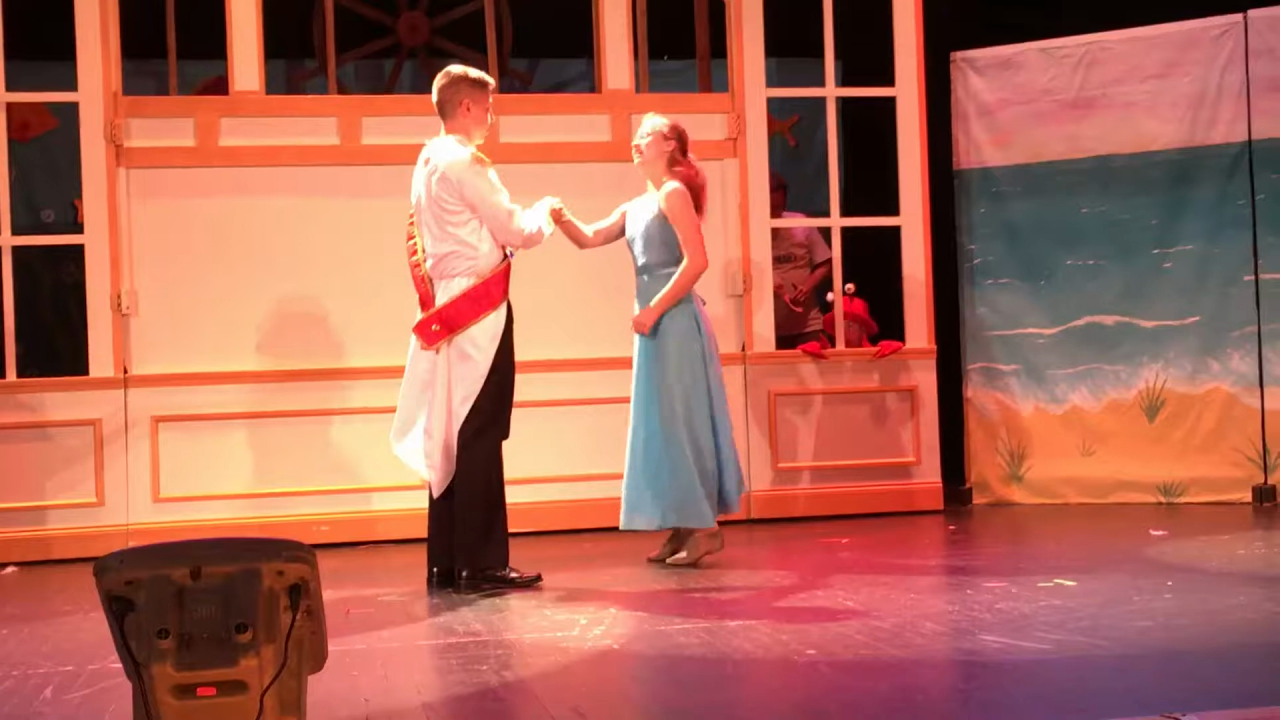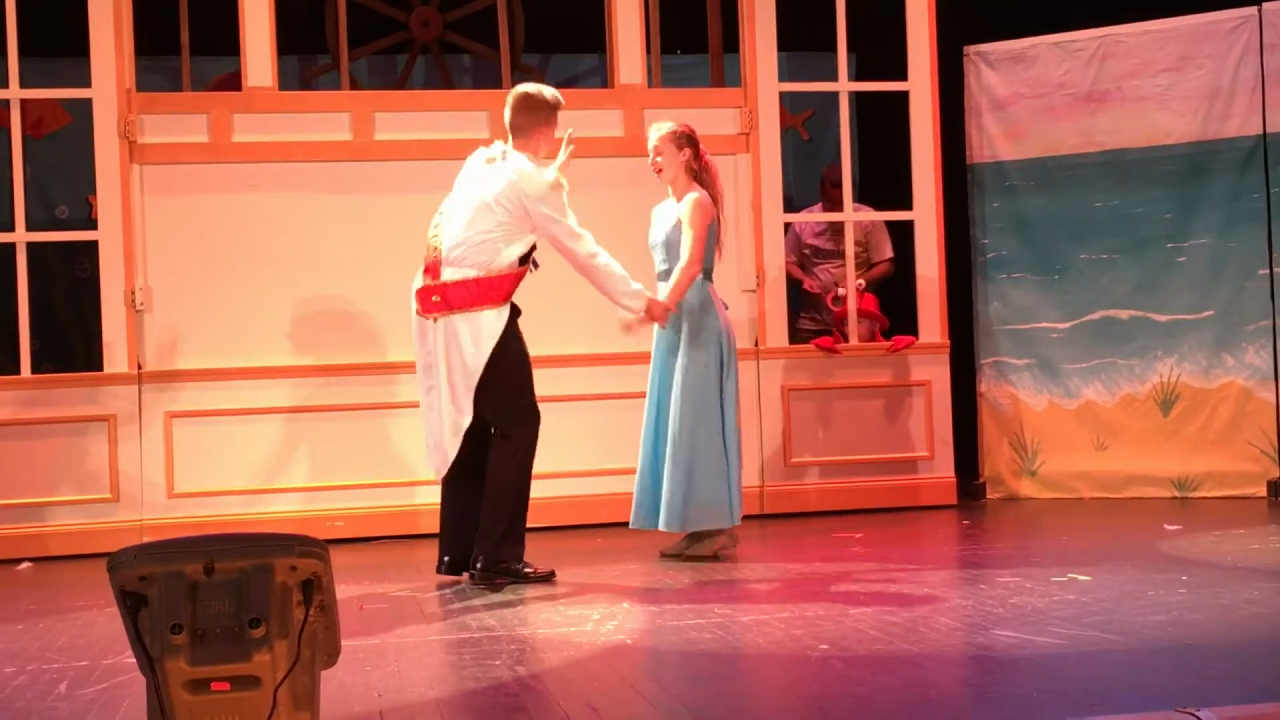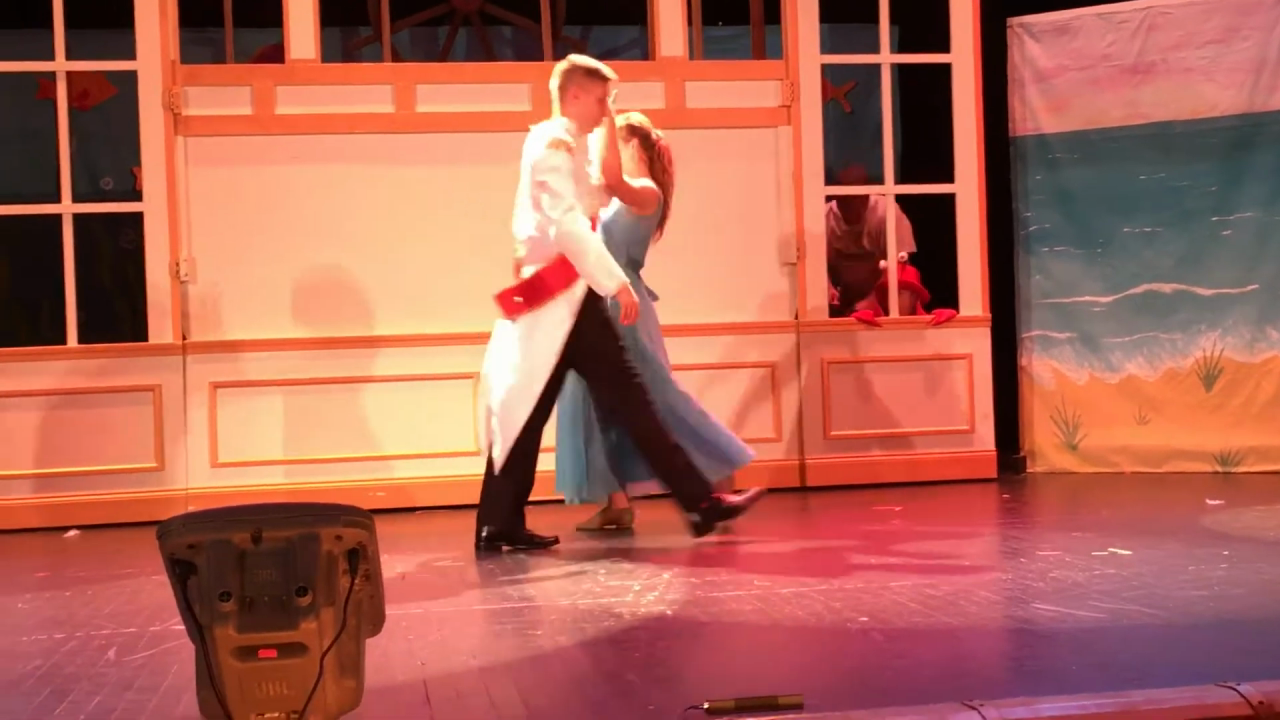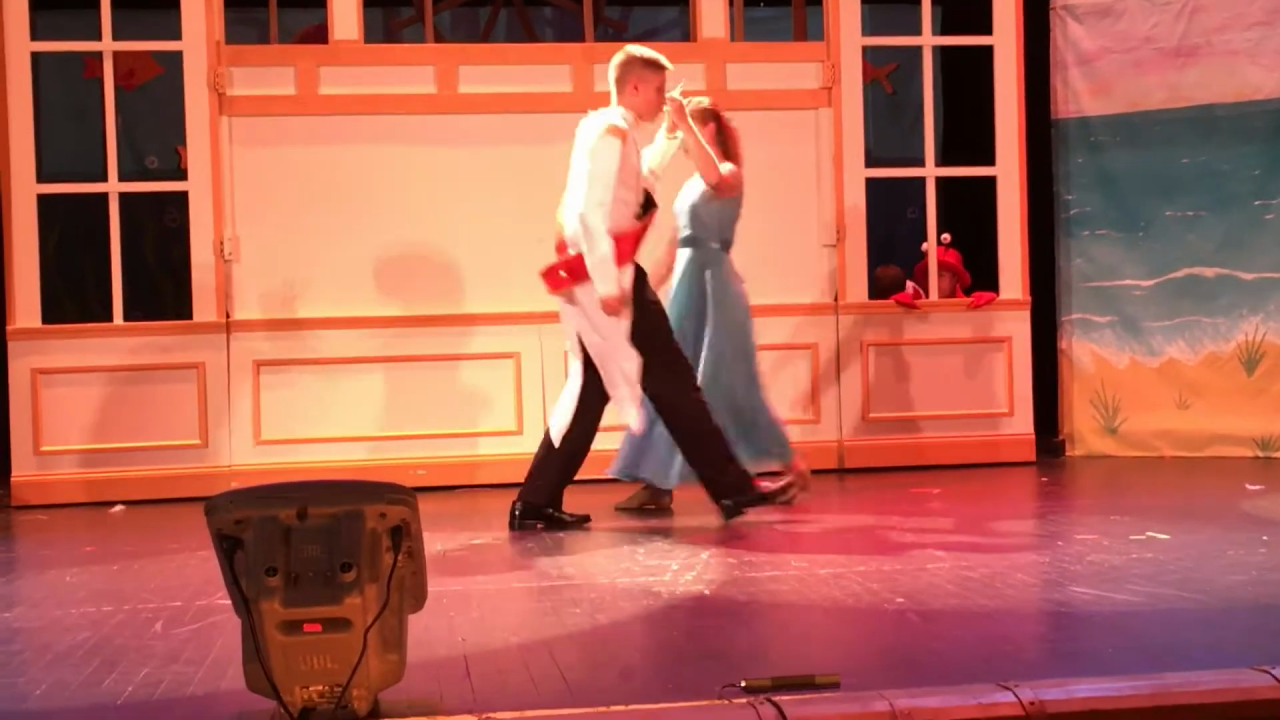
dt=1s
person 1, frame 1
left shoulder: (430, 161)
right shoulder: (466, 162)
right elbow: (516, 232)
left wrist: (526, 216)
right wrist: (544, 211)
left hip: (448, 308)
right hip: (477, 310)
left knee: (450, 435)
right knee: (481, 436)
left ankle: (447, 563)
right ankle: (481, 564)
person 1, frame 2
left shoulder: (485, 160)
right shoulder: (536, 182)
right elbow: (585, 254)
left wrist: (558, 169)
right wrist: (640, 300)
left hip: (450, 307)
right hip: (480, 311)
left knee: (470, 427)
right knee: (517, 424)
left ankle: (457, 551)
right ankle: (498, 557)
person 1, frame 3
left shoulder: (551, 145)
right shoulder: (555, 146)
left elbow: (577, 210)
right elbow: (567, 225)
right wrist: (617, 282)
left hip: (548, 293)
right hip: (565, 291)
left knee: (528, 406)
right knee: (624, 397)
left ankle: (499, 524)
right ankle: (701, 503)
person 1, frame 4
left shoulder: (608, 132)
right shoulder: (610, 132)
left elbow: (635, 183)
right elbow: (590, 210)
left wrist: (669, 133)
right wrist: (608, 283)
left hip: (590, 277)
right hip: (606, 274)
left knee: (593, 387)
right knee: (671, 378)
left ankle: (536, 501)
right ankle: (734, 489)
person 2, frame 1
left shoulder: (674, 193)
right shoulder: (635, 206)
left elbow: (696, 260)
right elbow: (590, 238)
left wrist: (654, 308)
right wrist: (560, 218)
left hip: (676, 317)
right hip: (653, 317)
left knee: (684, 419)
right knee: (659, 422)
left ankle: (704, 526)
right ankle: (681, 527)
person 2, frame 2
left shoulder: (697, 202)
right shoulder: (661, 211)
left elbow: (689, 270)
left hip: (698, 321)
right hip: (671, 324)
left knee: (699, 421)
right knee: (674, 423)
left ankle: (720, 524)
right ankle: (696, 525)
person 2, frame 3
left shoulder: (647, 191)
right shoulder: (624, 199)
left elbow: (611, 179)
left wrist: (607, 125)
left knee: (652, 402)
right knee: (589, 407)
left ankle: (719, 474)
right ankle: (616, 504)
person 2, frame 4
left shoulder: (726, 175)
right shoulder: (692, 183)
left elbow: (713, 173)
left wrist: (684, 121)
left hip: (713, 285)
right hip: (687, 286)
left knee: (722, 383)
left ankle: (791, 465)
right ankle: (657, 483)
